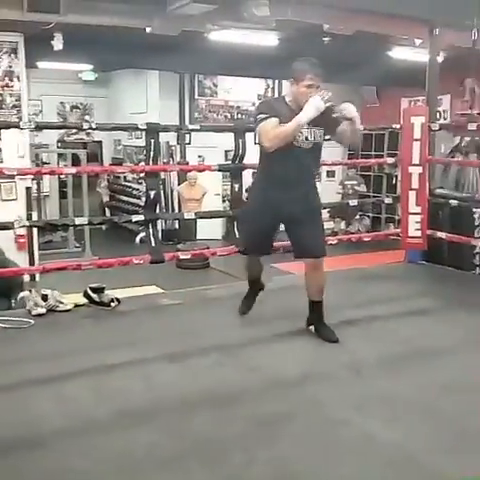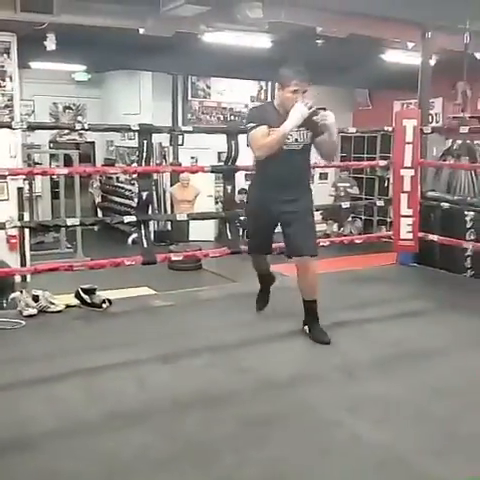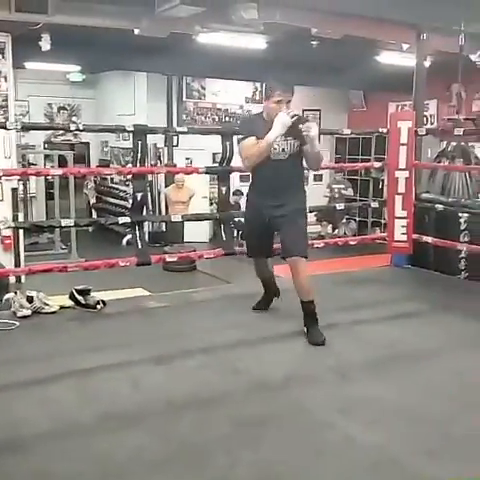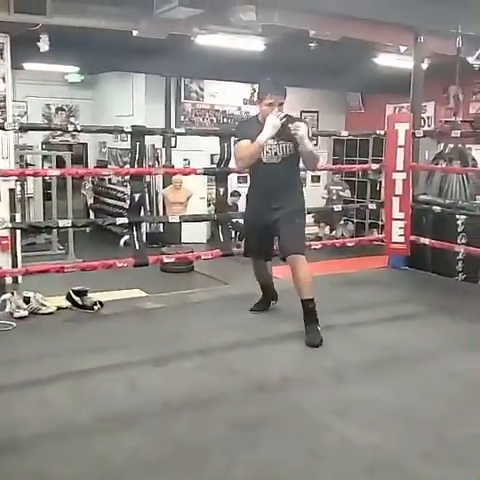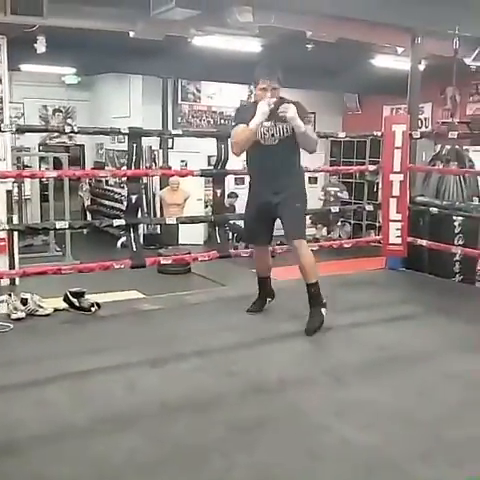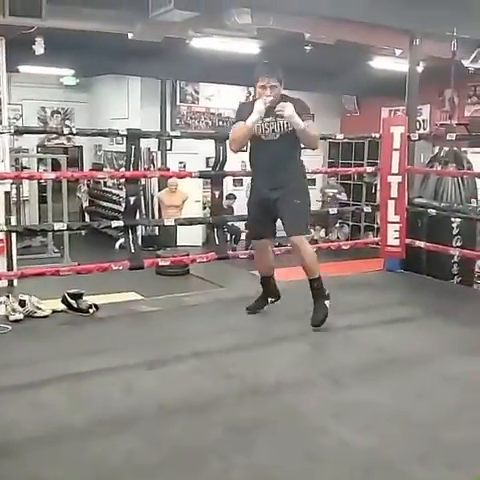
dt=0.1s
person 1, frame 1
left shoulder: (325, 112)
right shoulder: (269, 107)
left elbow: (353, 143)
right elbow: (270, 142)
left wrist: (352, 121)
right wrist: (304, 115)
left hip: (304, 197)
right hip: (266, 195)
left knee: (315, 259)
right knee: (253, 253)
left ankle: (316, 319)
right ankle: (254, 288)
person 1, frame 2
left shoulder: (311, 117)
right shoulder: (259, 114)
left elbow: (329, 156)
right elbow: (260, 150)
left wrist: (331, 130)
right wrist: (292, 122)
left hip: (298, 198)
right hip: (262, 196)
left knee: (305, 259)
right knee: (257, 252)
left ankle: (311, 320)
right ankle: (266, 282)
person 1, frame 3
left shoulder: (299, 124)
right shoulder: (251, 124)
left elbow: (315, 165)
right elbow: (248, 161)
left wrist: (313, 142)
right wrist: (274, 132)
left hip: (291, 202)
right hip: (259, 201)
left knee: (297, 259)
right knee: (258, 256)
left ankle: (311, 321)
right ankle: (270, 291)
person 1, frame 4
left shoulder: (294, 125)
right shoulder: (247, 127)
left elbow: (312, 165)
right elbow: (242, 162)
left wrist: (304, 142)
right wrist: (266, 133)
left hip: (290, 203)
right hip: (258, 204)
left knee: (296, 256)
right knee: (257, 257)
left ankle: (311, 320)
right ankle: (268, 295)
person 1, frame 5
left shoulder: (294, 108)
right shoulder: (245, 111)
left elbow: (312, 147)
right elbow: (236, 148)
left wrist: (296, 122)
right wrist: (257, 120)
left hip: (289, 188)
right hip: (259, 189)
left knee: (298, 242)
right knee: (258, 245)
left ankle: (317, 304)
right ankle: (265, 292)
person 1, frame 6
left shoulder: (296, 105)
right shoulder: (246, 108)
left elbow: (313, 143)
right elbow: (235, 145)
left wrist: (295, 120)
right wrist: (255, 118)
left hip: (291, 184)
right hip: (261, 185)
left knee: (297, 238)
right knee: (261, 242)
left ankle: (320, 296)
right ankle: (269, 291)
